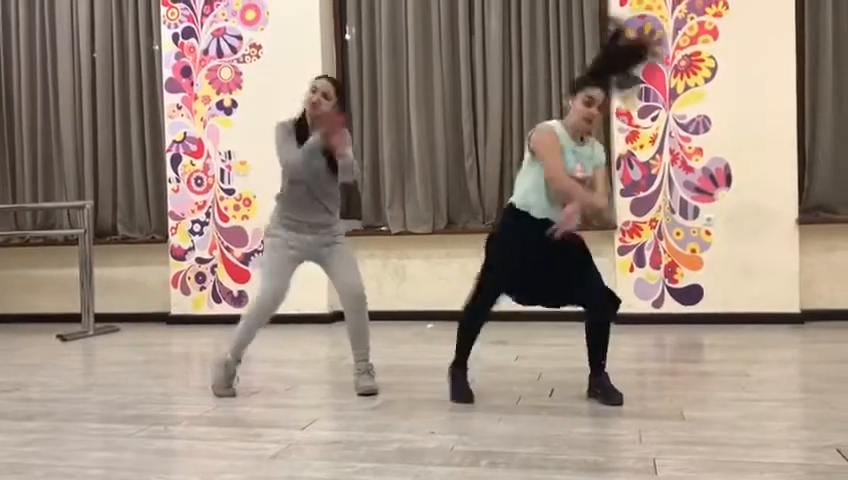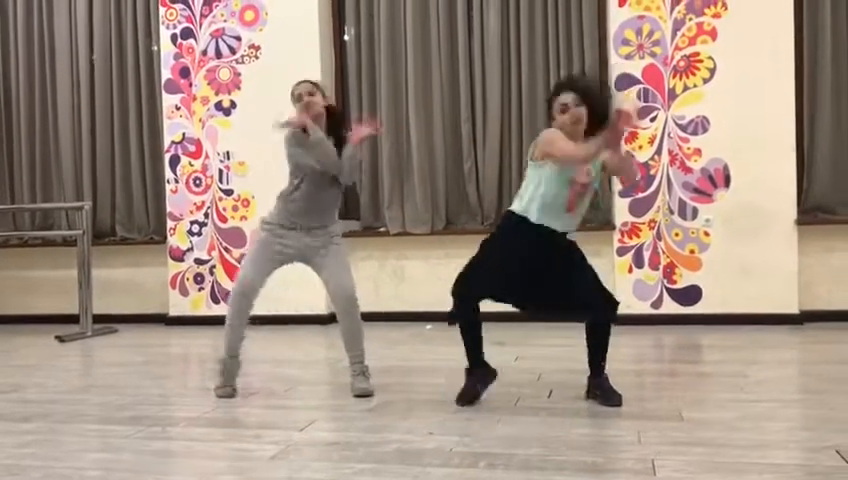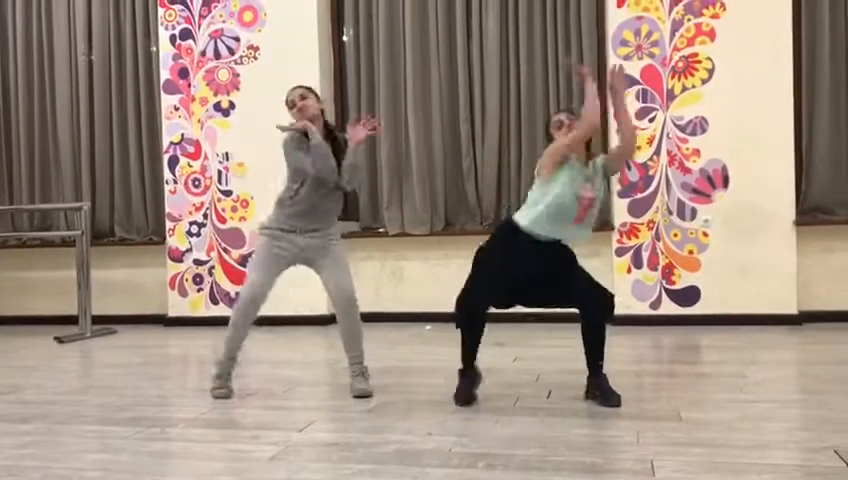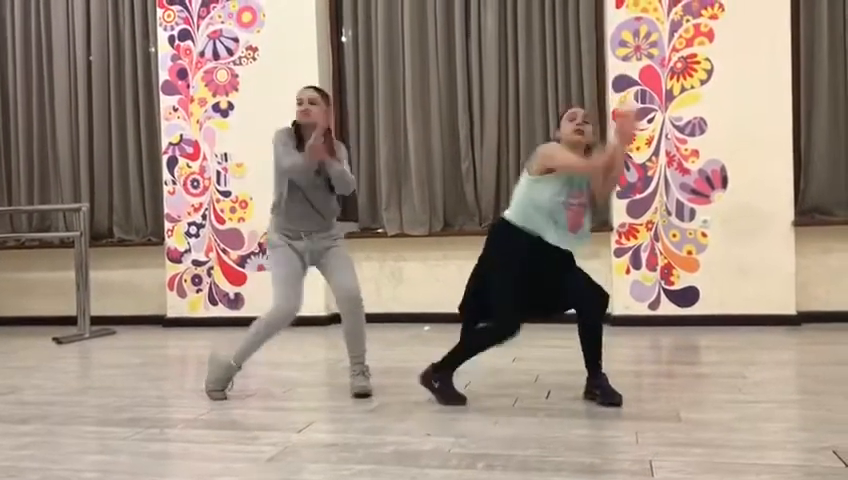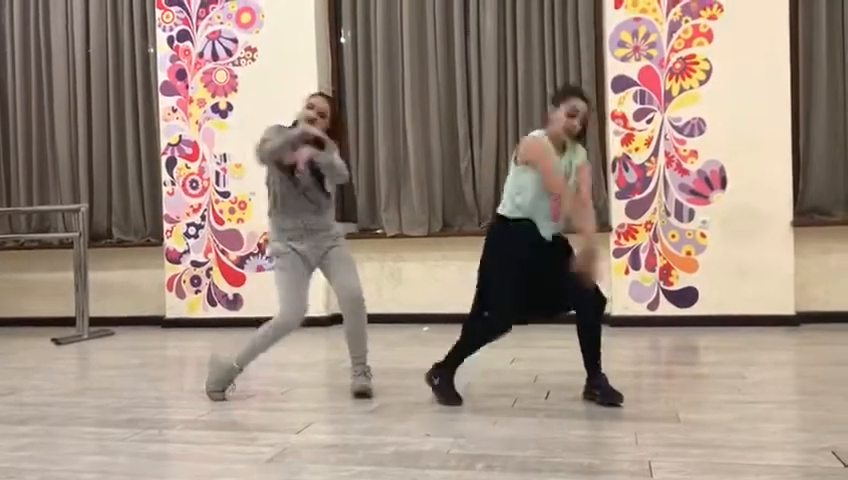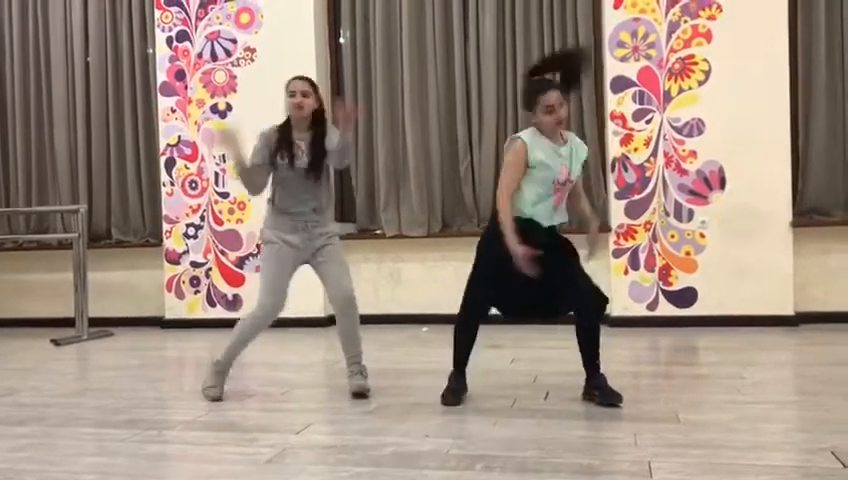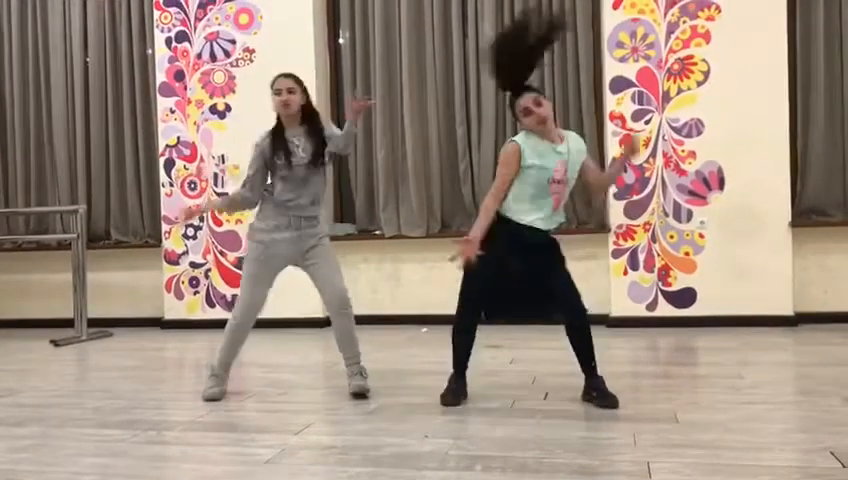
dt=0.1s
person 1, frame 1
left shoulder: (595, 153)
right shoulder: (546, 133)
left elbow: (600, 200)
right elbow: (559, 182)
left wrist: (578, 210)
right wrist: (587, 199)
left hip: (561, 230)
right hip: (521, 227)
left knee: (600, 301)
right knee: (484, 298)
left ankle: (599, 377)
right ankle: (459, 369)
person 1, frame 2
left shoulder: (597, 155)
right shoulder: (550, 139)
left elbow: (628, 173)
right elbow: (580, 154)
left wrist: (616, 141)
right wrist: (607, 139)
left hip: (556, 243)
right hip: (519, 235)
left knee: (601, 305)
right knee: (465, 294)
left ankle: (597, 380)
right ankle: (478, 369)
person 1, frame 3
left shoulder: (599, 165)
right shoulder: (556, 154)
left elbow: (628, 149)
right elbow: (590, 125)
left wrist: (619, 96)
right wrist: (590, 84)
left hip: (553, 250)
right hip: (516, 242)
left knee: (598, 302)
right knee: (470, 305)
left ankle: (596, 379)
right ankle: (468, 372)
person 1, frame 4
left shoulder: (587, 169)
right shoulder: (551, 153)
left elbow: (604, 187)
right elbow: (593, 165)
left wrist: (621, 140)
right wrist: (619, 139)
left hip: (547, 249)
right hip: (511, 243)
left knee: (592, 302)
right knee: (504, 324)
left ankle: (596, 382)
right ankle: (440, 373)
person 1, frame 5
left shoulder: (579, 156)
right shoulder: (535, 144)
left elbow: (585, 203)
right elbow: (560, 191)
left wrist: (589, 244)
right wrist: (585, 235)
left hip: (546, 241)
right hip: (512, 236)
left knee: (589, 300)
right knee: (500, 316)
left ankle: (595, 380)
right ankle: (443, 373)
person 1, frame 6
left shoulder: (577, 147)
right shoulder: (523, 143)
left elbow: (576, 191)
right elbow: (505, 196)
left wrist: (593, 225)
right wrist: (513, 241)
left hip: (549, 237)
right hip: (513, 235)
left knee: (588, 302)
right knee: (475, 305)
left ankle: (594, 380)
right ankle: (457, 378)
person 1, frame 7
left shoulder: (574, 143)
right shoulder: (517, 147)
left elbow: (599, 182)
right elbow: (495, 196)
left wrist: (623, 160)
right wrist: (474, 236)
left hip: (541, 239)
right hip: (502, 237)
left knee: (574, 311)
right knee: (470, 306)
left ankle: (593, 382)
right ankle: (458, 376)
person 2, frame 1
left shoulder: (340, 136)
right shoulder: (287, 130)
left elbow: (351, 174)
right elbow: (294, 169)
left wrist: (339, 149)
right wrist: (321, 141)
left hip: (328, 232)
right hip: (287, 230)
left knee: (355, 294)
right knee: (268, 298)
left ankle: (363, 369)
right ankle: (229, 363)
person 2, frame 2
left shoulder: (341, 134)
right shoulder: (295, 136)
left elbow: (348, 176)
right elbow: (327, 165)
left hip: (323, 235)
right hip: (281, 229)
left knee: (346, 297)
right knee: (243, 287)
left ankle: (359, 370)
right ankle: (229, 364)
person 2, frame 3
left shoulder: (339, 141)
right shoulder: (293, 141)
left elbow: (348, 182)
right elbow: (325, 172)
left wrist: (353, 145)
left hip: (322, 236)
right hip: (281, 232)
left knee: (345, 298)
right knee: (252, 294)
left ankle: (358, 371)
right ankle: (225, 366)
person 2, frame 4
left shoulder: (335, 148)
right shoulder: (285, 138)
left elbow: (346, 187)
right elbow: (295, 171)
left wrist: (327, 159)
right wrist: (313, 142)
left hip: (326, 237)
right hip: (287, 239)
left knee: (350, 297)
right knee: (284, 309)
left ankle: (359, 371)
right ankle: (227, 366)
person 2, frame 5
left shoulder: (326, 148)
right shoulder: (278, 134)
left elbow: (341, 175)
right elbow: (264, 155)
left wrist: (315, 154)
right wrist: (303, 131)
left hip: (327, 238)
right hip: (288, 242)
left knee: (353, 298)
right knee: (291, 315)
left ankle: (360, 371)
right ankle: (228, 368)
person 2, frame 6
left shoulder: (326, 132)
right shoulder: (271, 138)
left elbow: (341, 159)
right elbow: (254, 186)
left wrist: (344, 128)
right wrist: (237, 156)
left hip: (321, 232)
right hip: (281, 233)
left knee: (345, 299)
right knee: (268, 308)
left ankle: (356, 371)
right ankle: (219, 368)
person 2, frame 7
left shoulder: (320, 128)
right shoulder: (267, 143)
left elbow: (342, 145)
right elbow: (249, 196)
left wrist: (353, 120)
right wrist: (212, 205)
left hip: (312, 232)
right hip: (270, 232)
left knee: (339, 300)
right knee: (247, 308)
left ankle: (355, 371)
right ankle: (218, 374)
